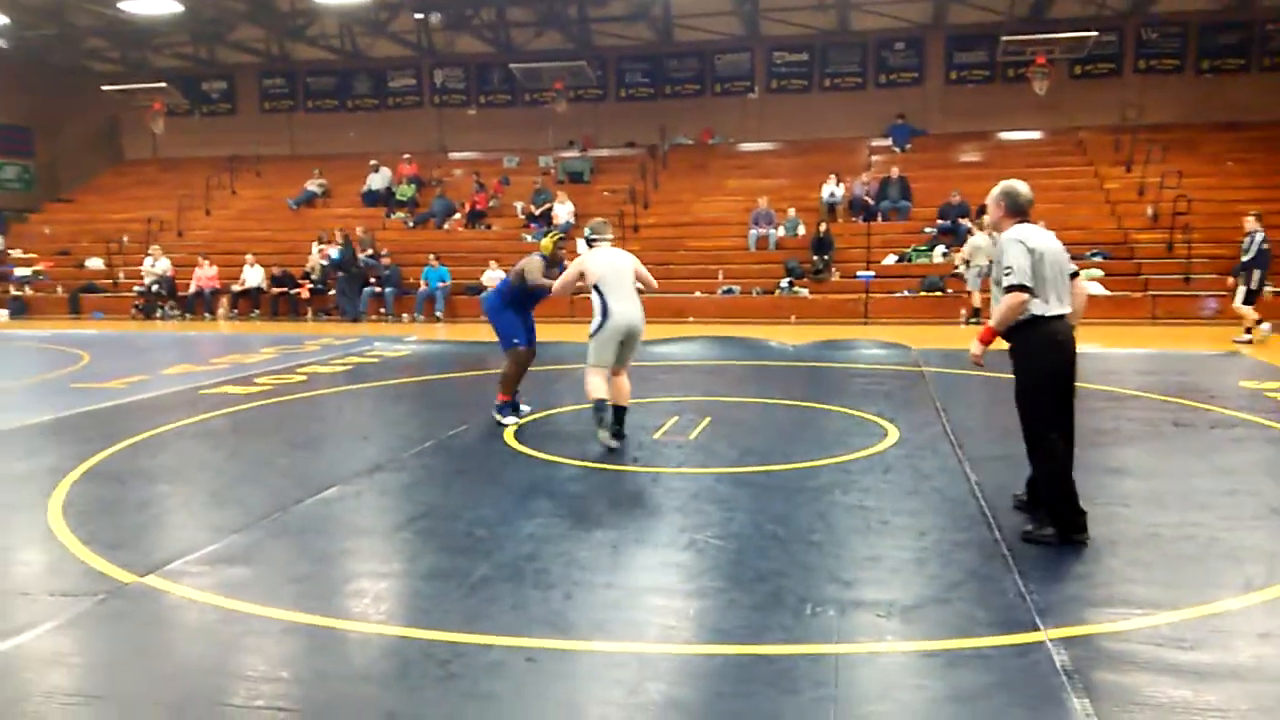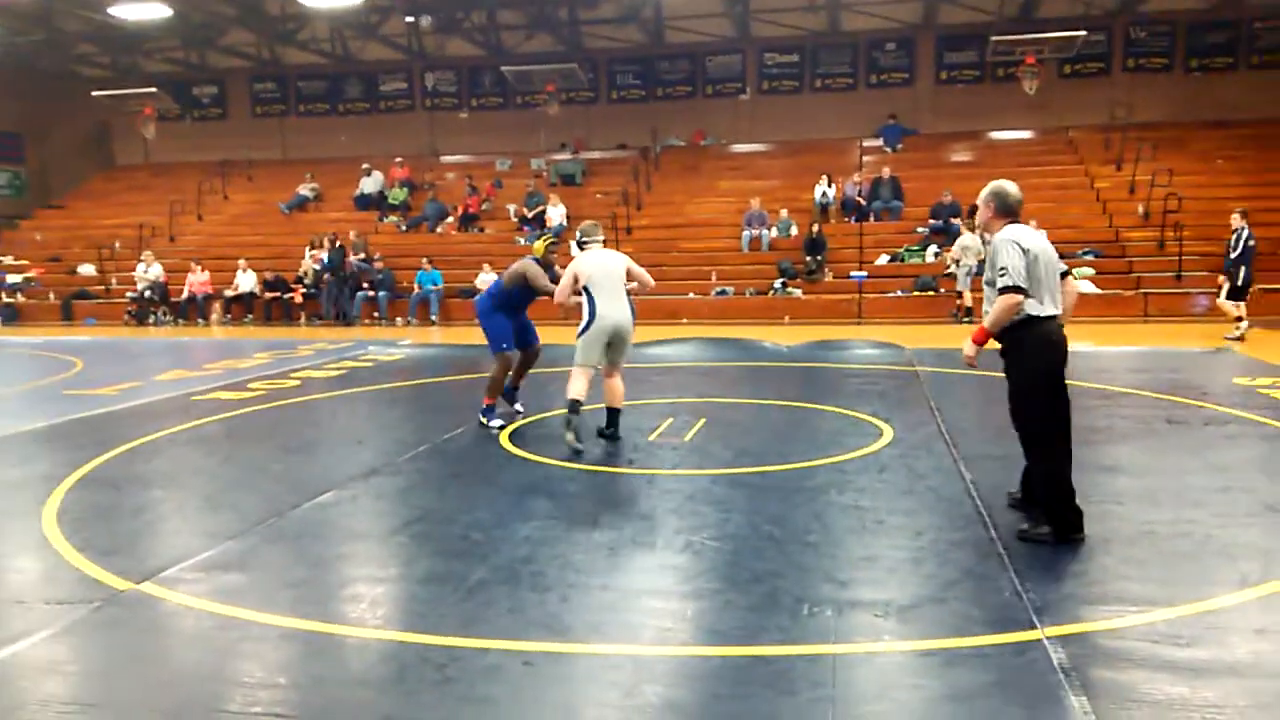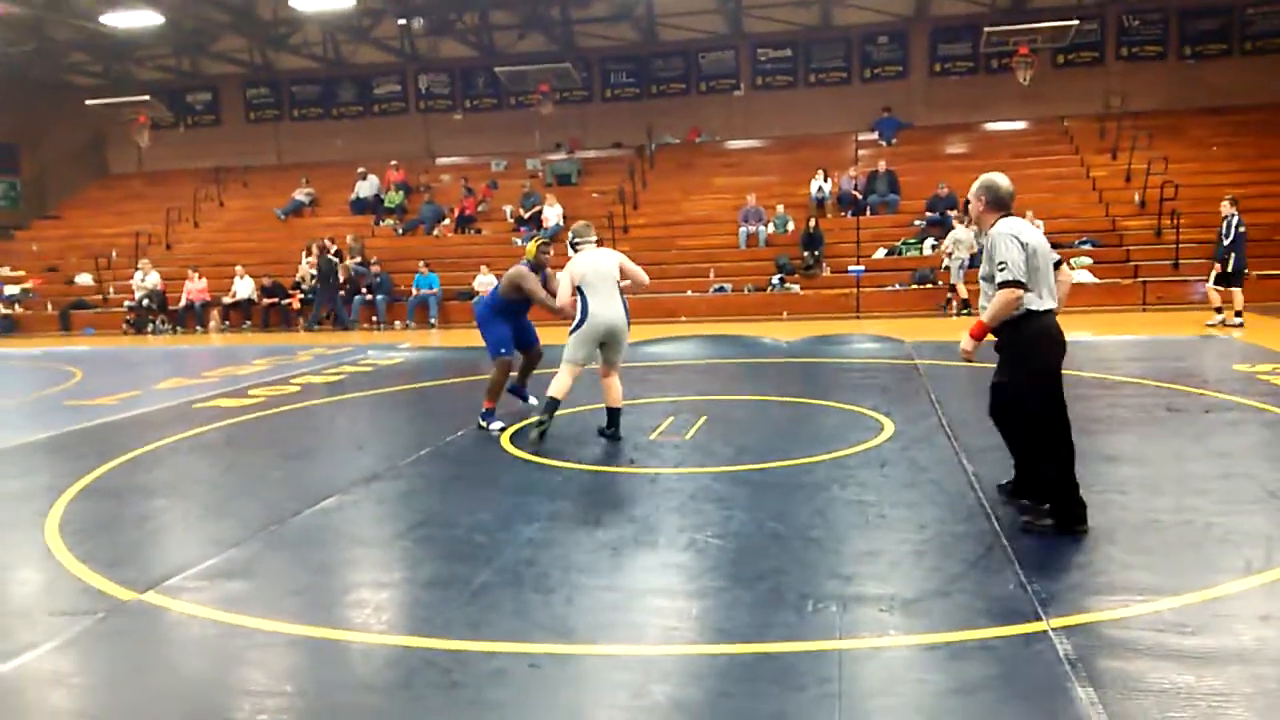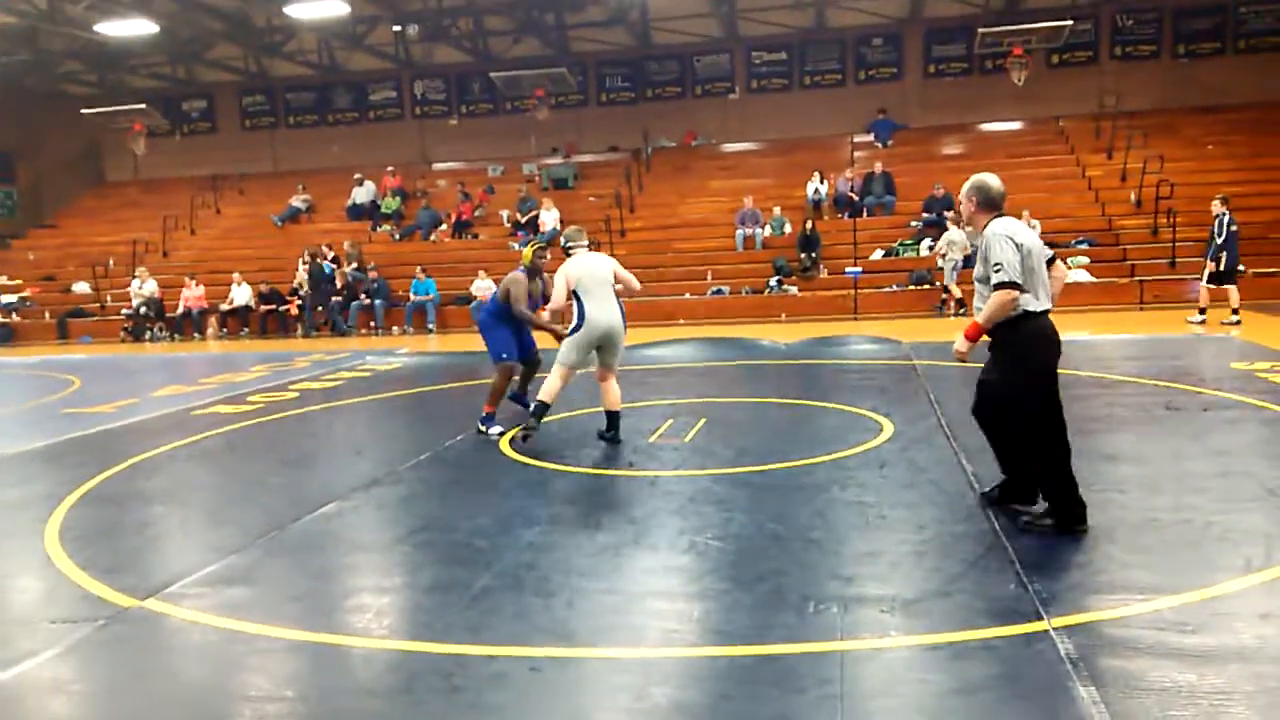
dt=0.1s
person 1, frame 1
left shoulder: (1012, 239)
right shoulder: (1047, 238)
left elbow: (1017, 296)
right elbow: (1078, 291)
left wrist: (984, 337)
right wrist: (1065, 331)
left hip: (1035, 342)
right hip: (1058, 336)
left knee: (1042, 431)
right knee: (1054, 425)
left ankle: (1065, 519)
right ankle: (1041, 496)
person 1, frame 2
left shoulder: (1005, 240)
right shoulder: (1032, 236)
left elbow: (1012, 298)
right elbow: (1068, 287)
left wrist: (977, 338)
left hip: (1029, 344)
right hip: (1045, 337)
left knee: (1040, 430)
right knee: (1042, 427)
left ankle: (1064, 521)
right ankle: (1035, 493)
person 1, frame 3
left shoulder: (1002, 234)
right shoulder: (1024, 228)
left elbow: (1011, 293)
right elbow: (1062, 275)
left wrist: (975, 333)
left hip: (1027, 340)
right hip: (1040, 332)
left knee: (1042, 426)
right knee: (1004, 410)
left ankle: (1067, 512)
right ankle: (1030, 484)
person 1, frame 4
left shoulder: (996, 235)
right shoulder: (1014, 228)
left elbow: (1007, 295)
right elbow: (1057, 272)
left wrist: (969, 335)
right wrist: (1040, 305)
left hip: (1022, 341)
right hip: (1017, 340)
left knee: (1038, 428)
right knee: (988, 410)
left ankle: (1067, 512)
right ankle: (1019, 485)
person 2, frame 1
left shoulder: (584, 260)
right shoulder: (627, 256)
left elbow: (557, 289)
right elbow: (653, 286)
left wrist: (576, 284)
left hip: (610, 320)
right hip: (635, 317)
left knee: (595, 375)
right knee: (619, 371)
left ankle: (604, 419)
right ankle: (616, 424)
person 2, frame 2
left shoulder: (576, 264)
right shoulder: (620, 257)
left elbow: (559, 300)
right elbow: (649, 284)
left wrist: (579, 297)
left hip: (596, 320)
right hip: (624, 320)
left knee: (580, 374)
right knee: (612, 373)
left ankle: (572, 421)
right ankle: (611, 427)
person 2, frame 3
left shoulder: (572, 265)
right shoulder: (614, 255)
left elbow: (562, 303)
right elbow: (643, 281)
left wrist: (575, 299)
left hip: (589, 320)
right hip: (618, 319)
left knee: (567, 371)
right knee: (610, 373)
left ankle: (545, 418)
right ankle: (613, 427)
person 2, frame 4
left shoulder: (565, 269)
right shoulder: (607, 260)
left elbow: (557, 304)
right elbow: (635, 287)
left wrist: (548, 311)
left hip: (586, 324)
right hip: (615, 322)
left knee: (559, 372)
right knee: (606, 377)
left ankle: (533, 420)
right ankle: (613, 430)
person 3, frame 1
left shoulder: (559, 265)
right shoulder: (536, 263)
right elbow: (535, 283)
left hip: (520, 309)
right hip: (502, 306)
left knee: (529, 353)
right knee: (517, 353)
left ankle: (509, 396)
right ankle: (502, 406)
person 3, frame 2
left shoulder: (550, 268)
right shoulder: (530, 267)
right elbow: (549, 289)
left hip: (514, 311)
right hip: (493, 311)
left knee: (532, 350)
right knee: (505, 358)
left ankle: (510, 390)
right ankle: (487, 410)
person 3, frame 3
left shoulder: (544, 272)
right shoulder: (523, 273)
left elbow: (557, 293)
right elbow: (543, 301)
right wrist: (567, 313)
left hip: (514, 316)
right hip: (492, 317)
left knee: (535, 352)
right knee: (504, 363)
left ankle: (519, 386)
right ankle: (487, 414)
person 3, frame 4
left shoulder: (541, 278)
right shoulder: (518, 280)
left elbow: (549, 302)
right elbow: (521, 312)
right wrist: (551, 328)
left hip: (514, 324)
right hip: (493, 322)
left knee: (533, 360)
right knee: (506, 368)
left ankle: (520, 394)
right ankle: (486, 419)
